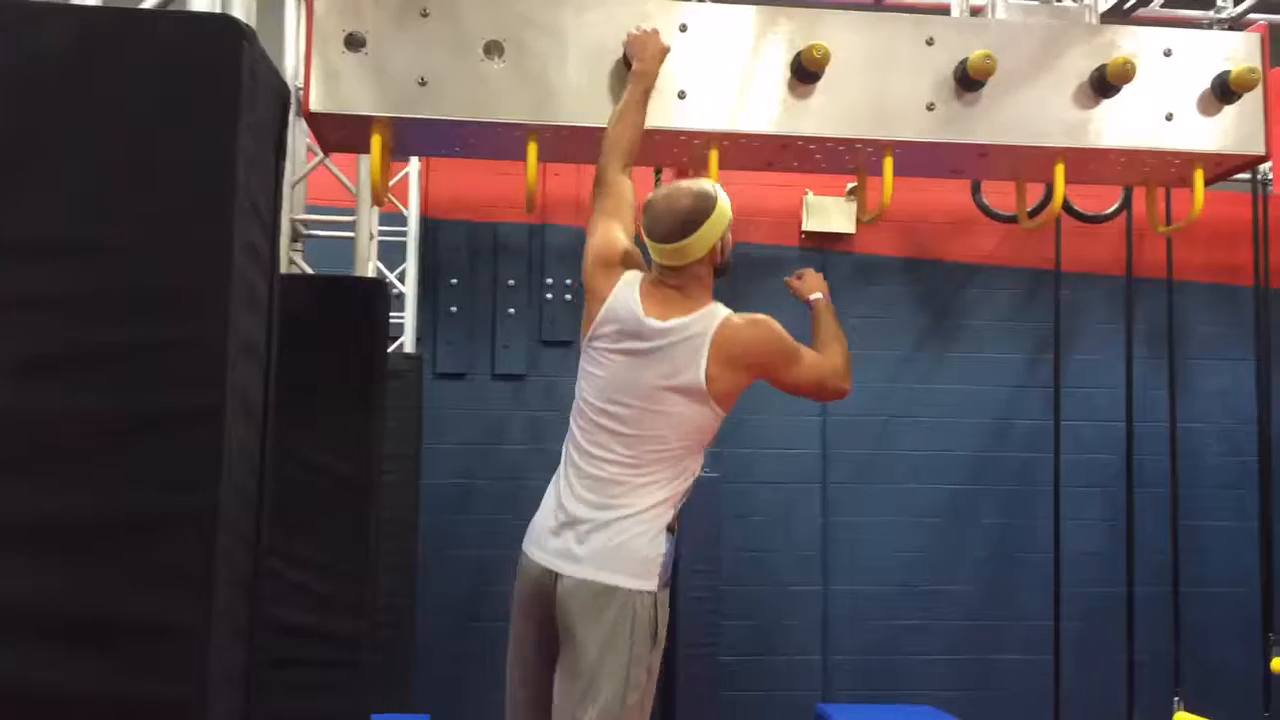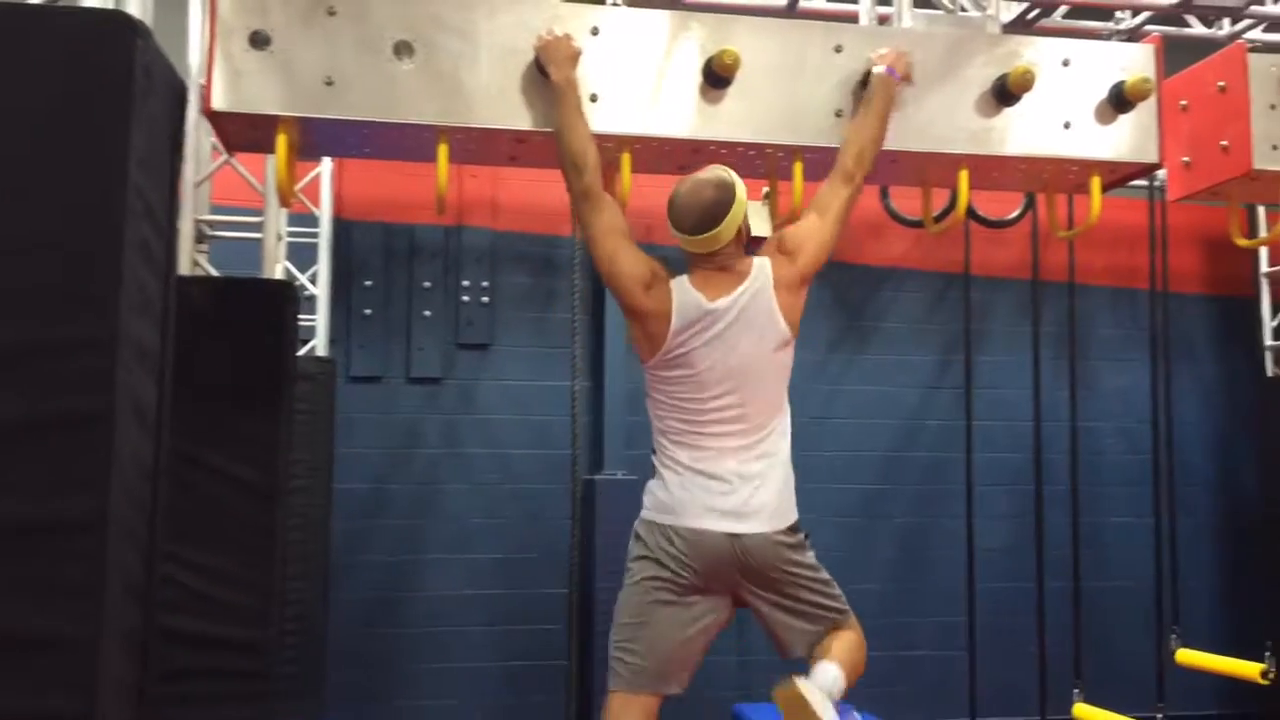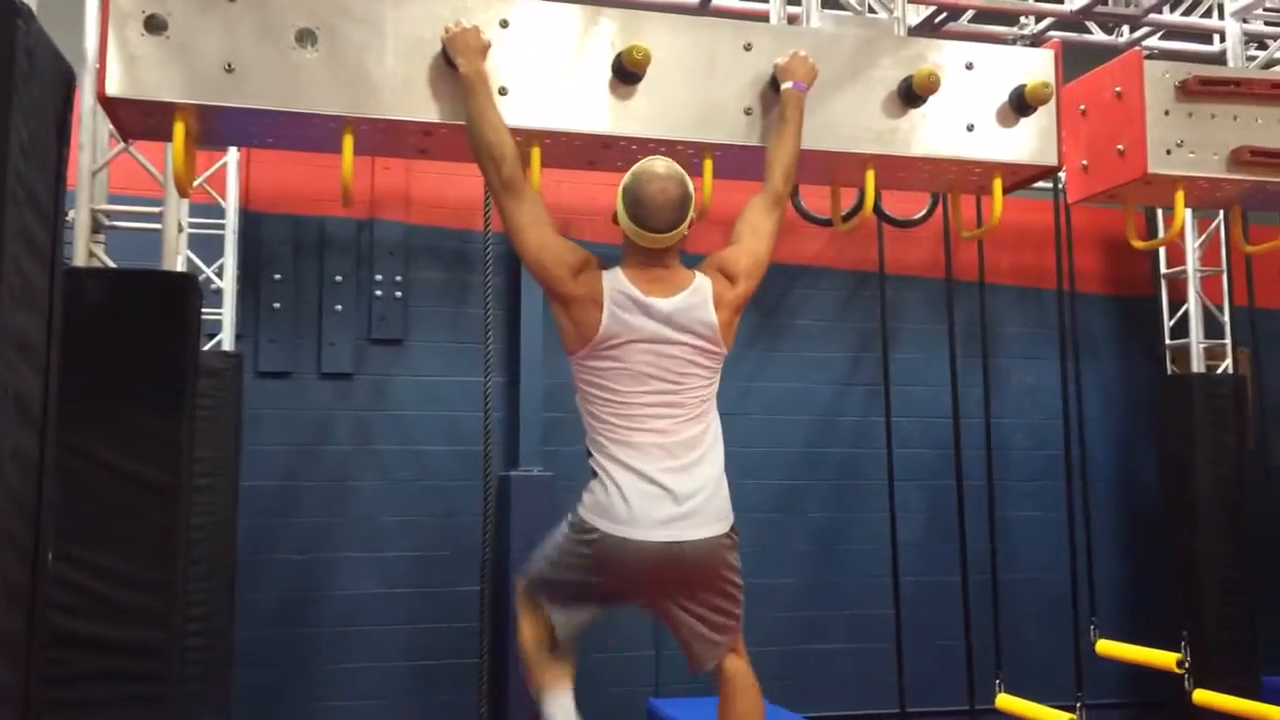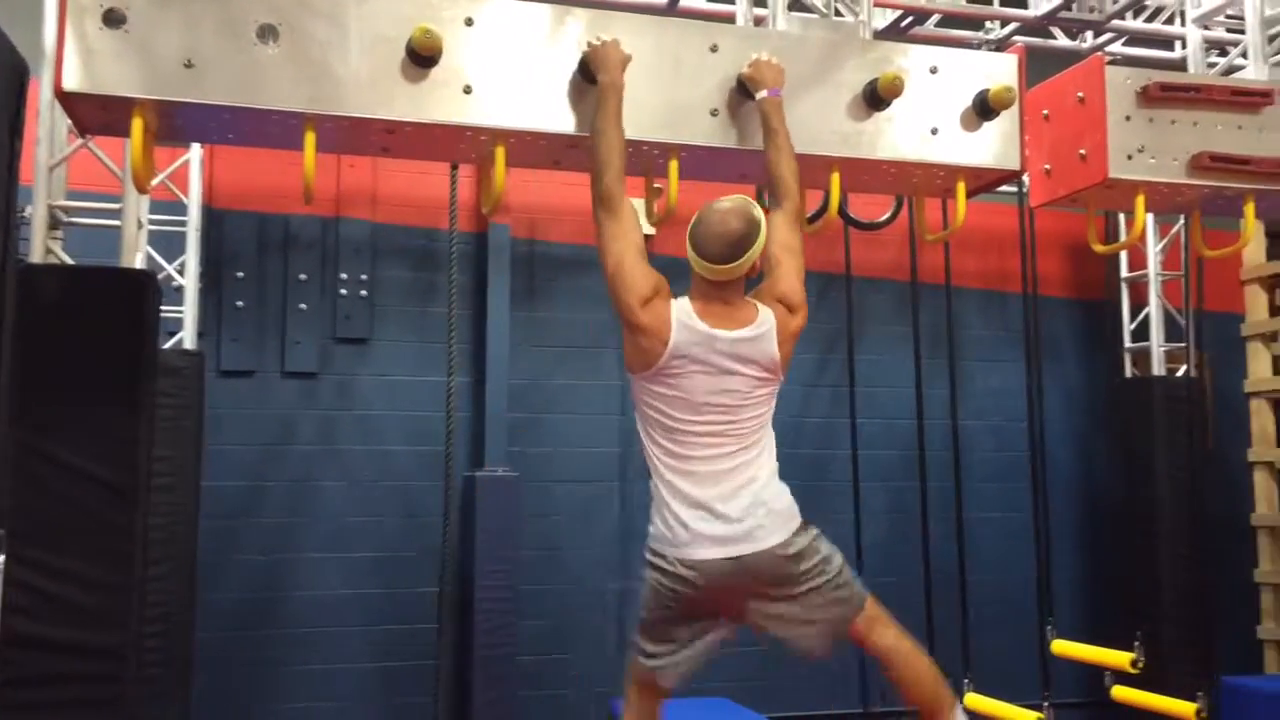
dt=0.7s
person 1, frame 1
left shoulder: (608, 287)
right shoulder: (742, 340)
left elbow: (612, 171)
right elbow: (836, 379)
left wrist: (643, 73)
right wrist: (820, 298)
left hip: (542, 556)
right hip: (619, 577)
person 1, frame 2
left shoulder: (651, 302)
right shoulder: (783, 279)
left elbow: (586, 189)
right elbow: (848, 176)
left wrist: (562, 79)
right wrist: (884, 81)
left hip: (673, 534)
right hip: (767, 532)
right knee: (844, 636)
person 1, frame 3
left shoulder: (583, 293)
right shoulder: (724, 292)
left elbow: (506, 180)
right elbow: (775, 194)
left wrist: (471, 69)
right wrist: (794, 91)
left hip: (614, 535)
right hip: (706, 535)
left knee: (531, 602)
person 1, frame 4
left shoulder: (651, 320)
right shoulder: (780, 322)
left elbow: (611, 199)
right elbow: (789, 205)
left wrist: (610, 85)
right wrist: (771, 101)
left hip: (683, 562)
right hip: (775, 546)
right knee: (877, 630)
